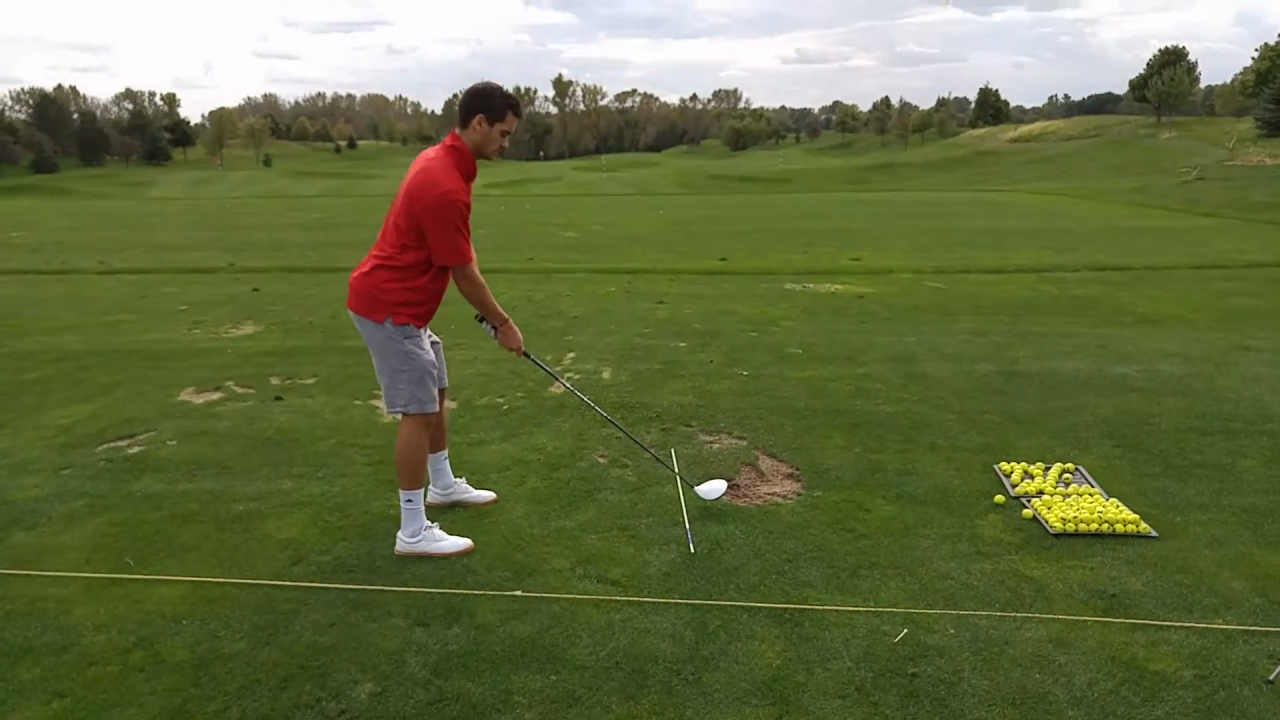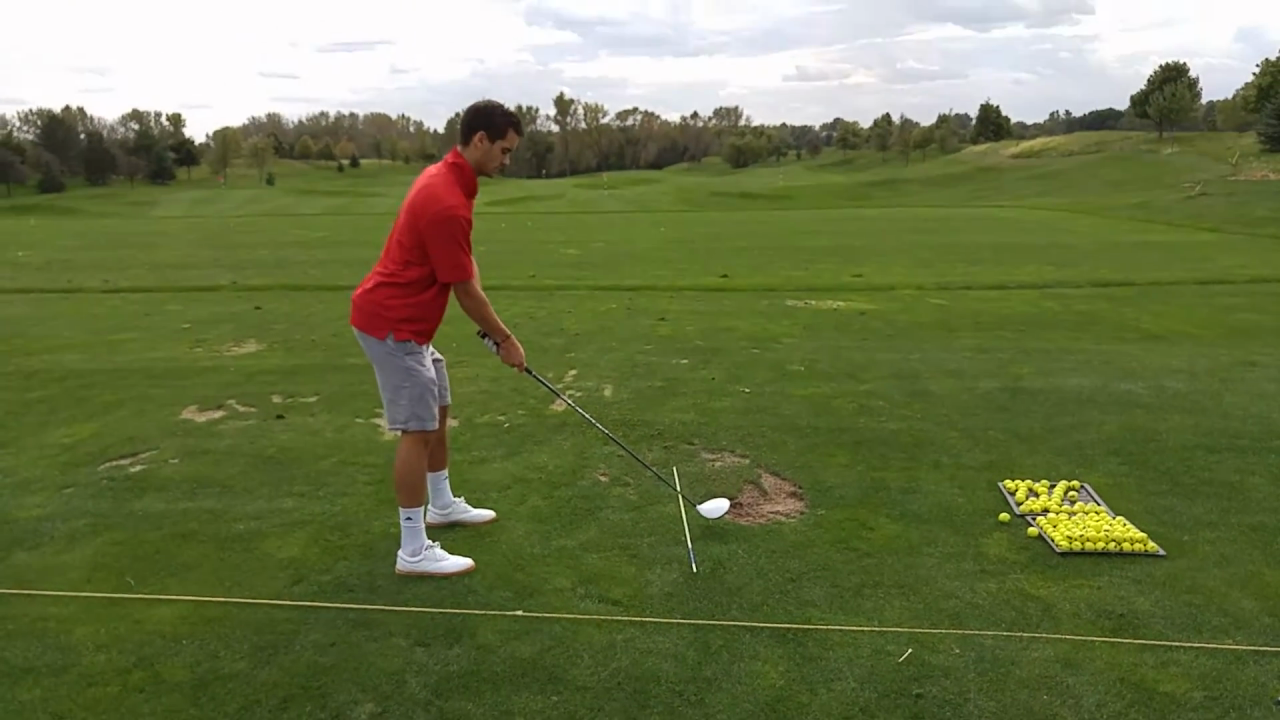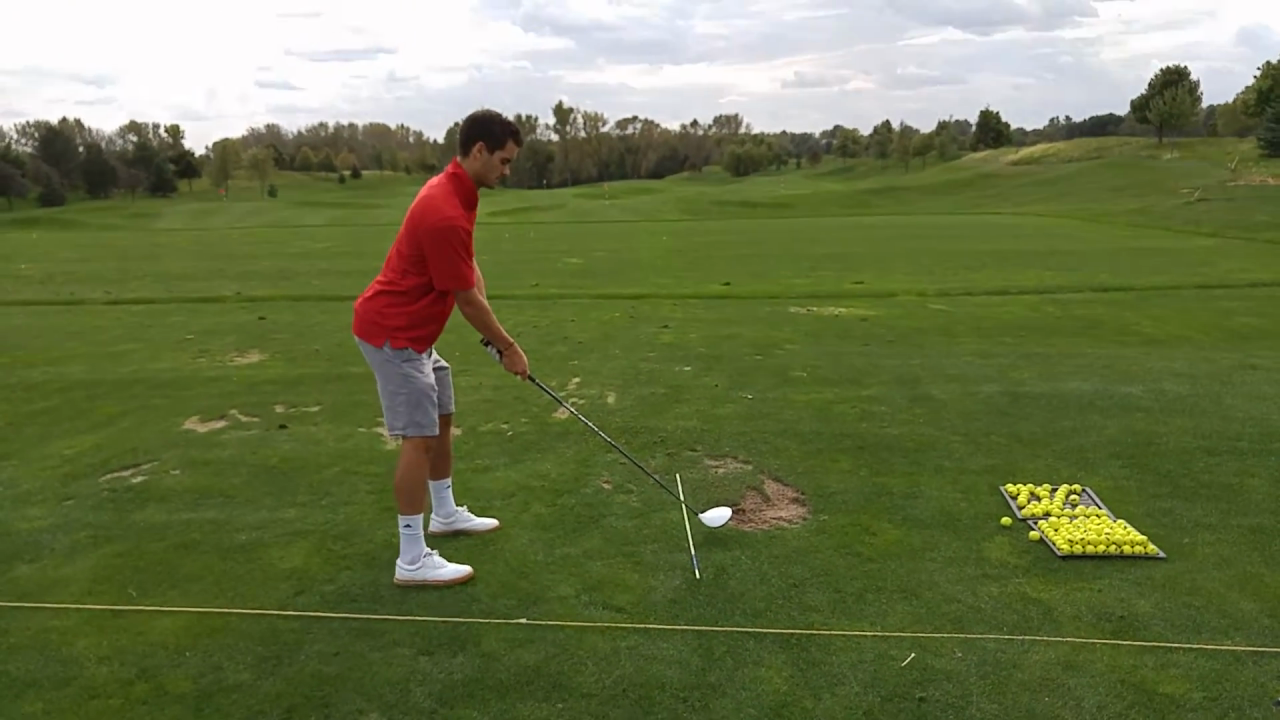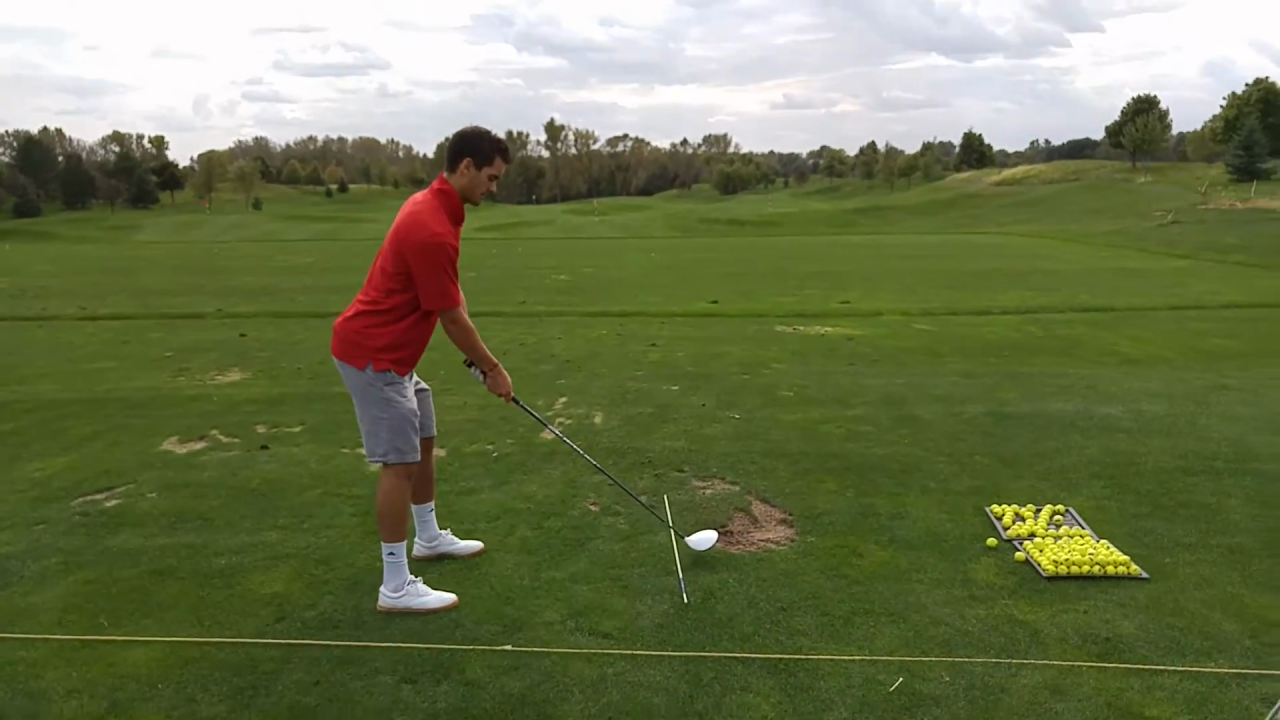
dt=0.2s
person 1, frame 1
left shoulder: (441, 158)
right shoulder: (445, 187)
left elbow: (462, 253)
right elbow: (463, 273)
left wrist: (489, 309)
right wrist: (503, 323)
left hip: (399, 301)
right hip: (389, 308)
left knee: (434, 395)
right knee: (417, 411)
left ankle: (442, 484)
right ankle: (413, 533)
person 1, frame 2
left shoulder: (443, 174)
right shoulder: (447, 202)
left elbow: (465, 268)
right elbow: (464, 290)
left wrist: (490, 325)
right wrist: (504, 339)
left hip: (403, 318)
right hip: (391, 324)
left knee: (436, 413)
right knee: (417, 429)
left ankle: (441, 505)
right ankle: (414, 551)
person 1, frame 3
left shoulder: (452, 189)
right shoulder: (445, 214)
left elbow: (469, 270)
right elbow: (466, 297)
left wrist: (495, 333)
right wrist: (507, 346)
left hip: (409, 328)
right hip: (392, 332)
left knee: (440, 420)
right knee: (419, 436)
left ankle: (445, 513)
right ankle: (412, 558)
person 1, frame 4
left shoulder: (433, 203)
right shoulder: (432, 229)
left elbow: (452, 295)
right elbow: (451, 317)
left wrist: (478, 354)
right wrist: (492, 368)
left hip: (389, 349)
right hip: (373, 354)
left knee: (422, 443)
right knee: (400, 462)
left ankle: (429, 537)
right ankle: (395, 587)
